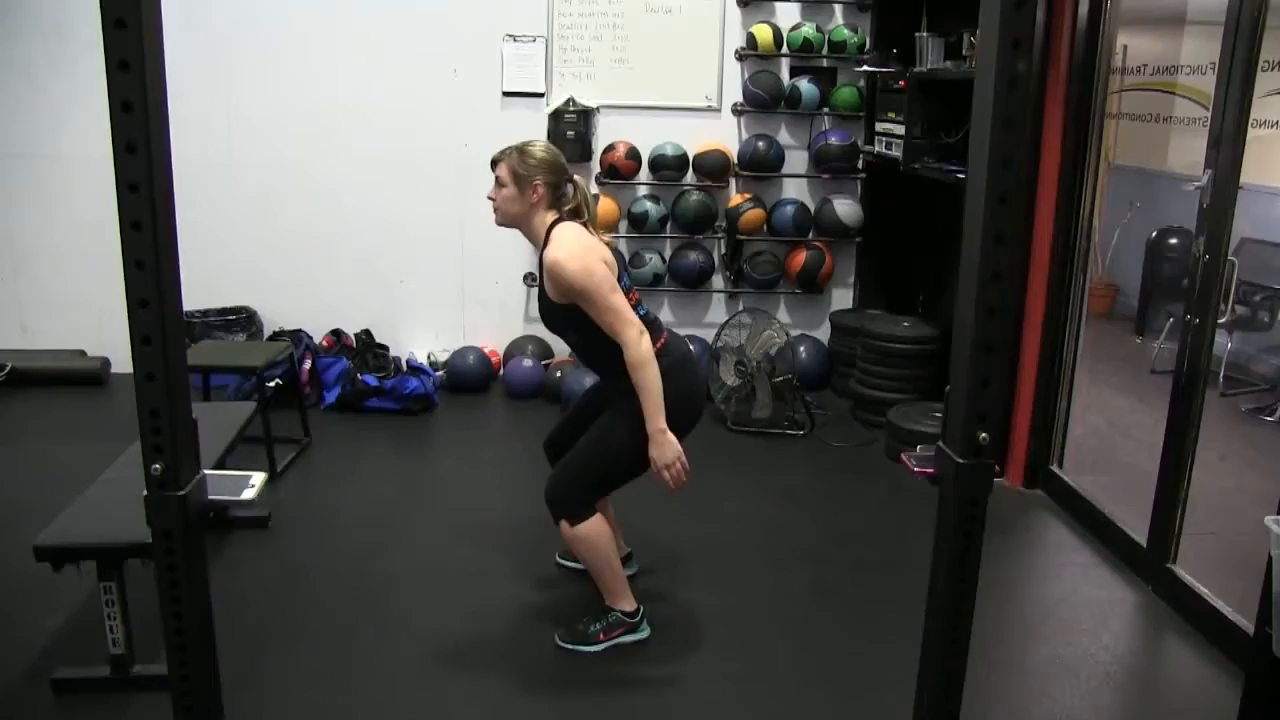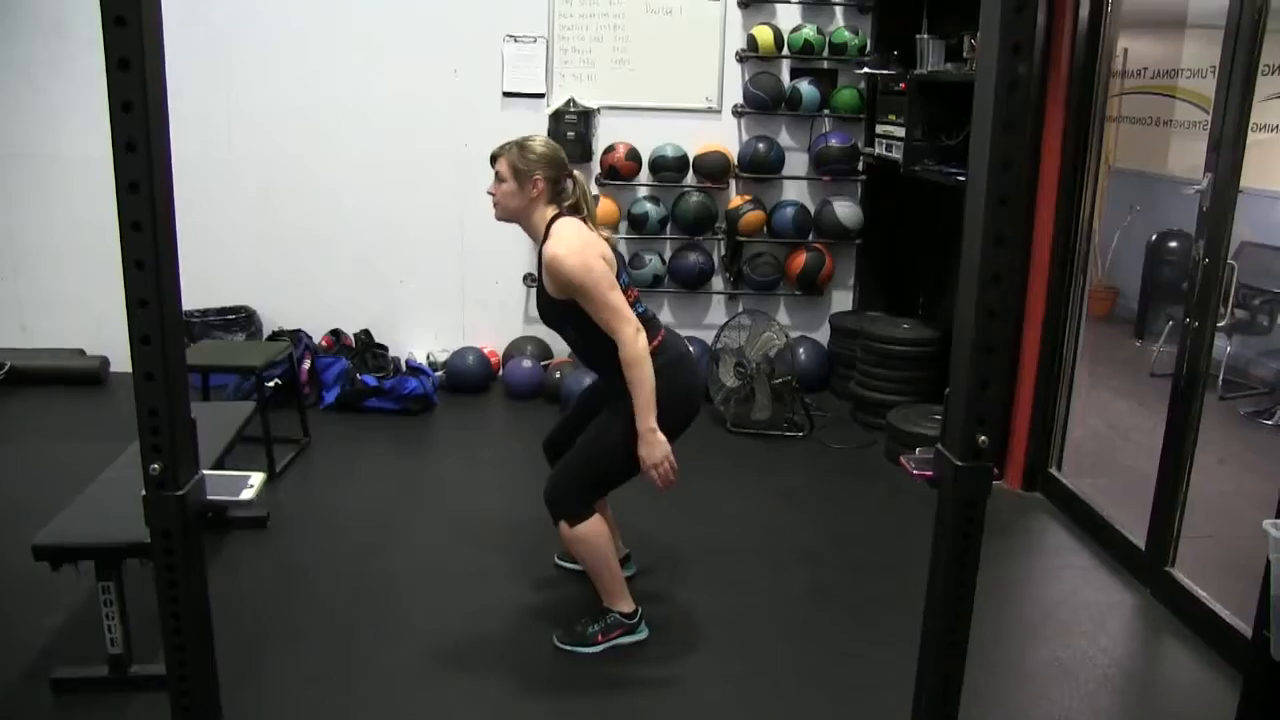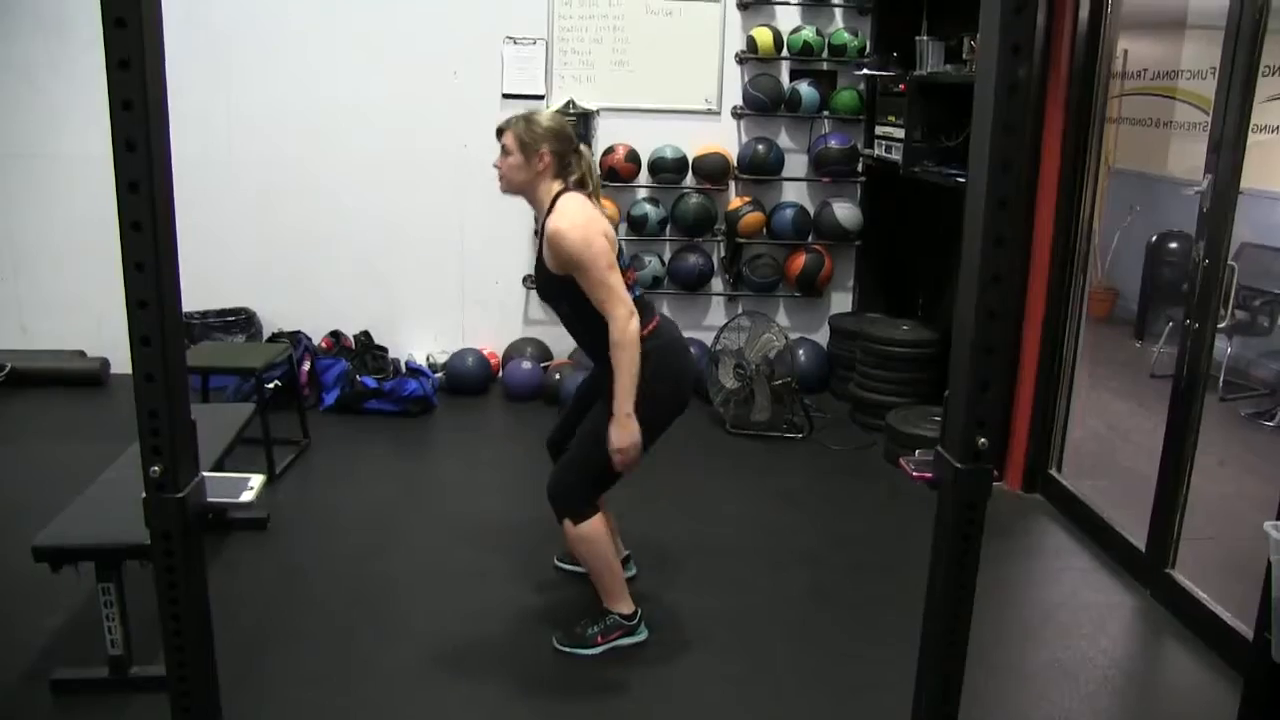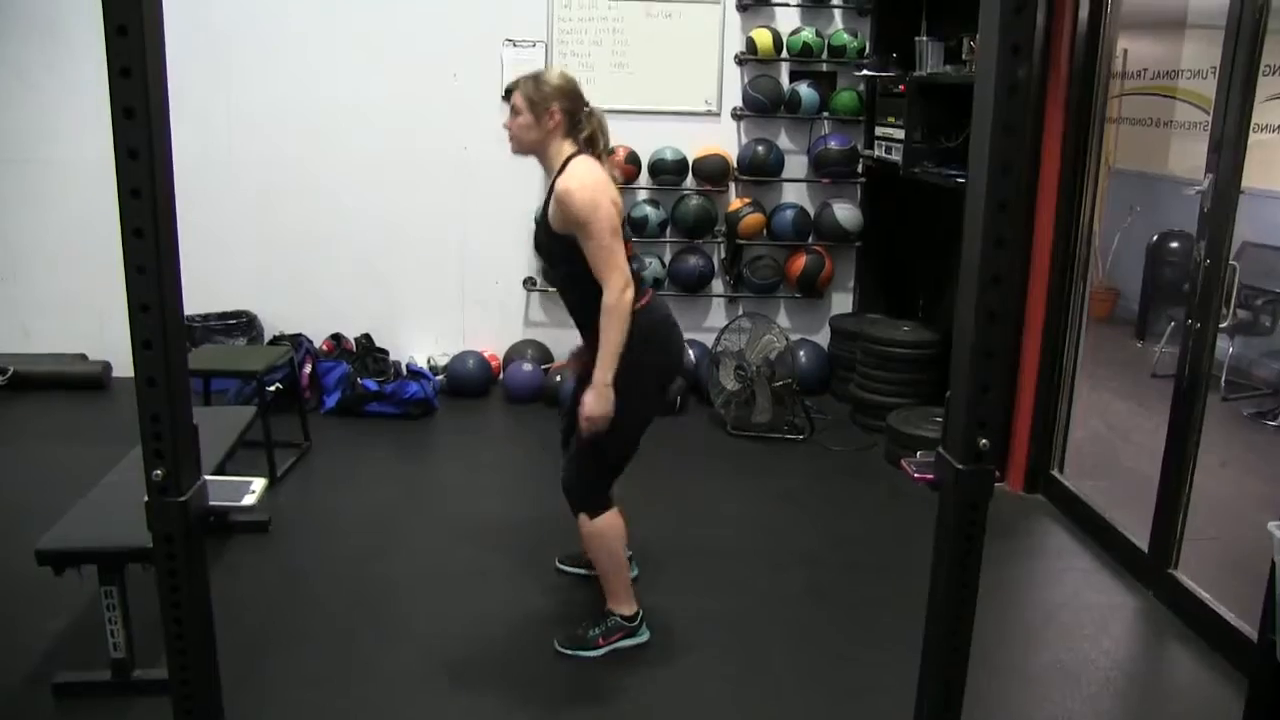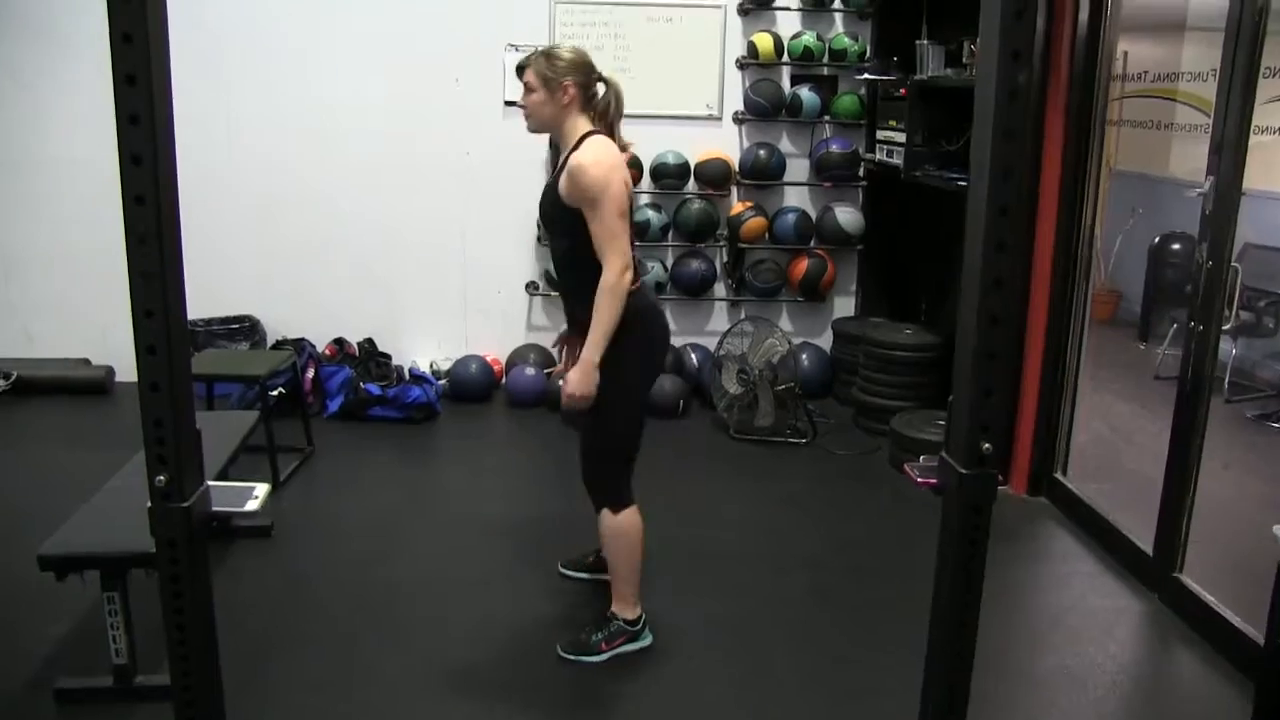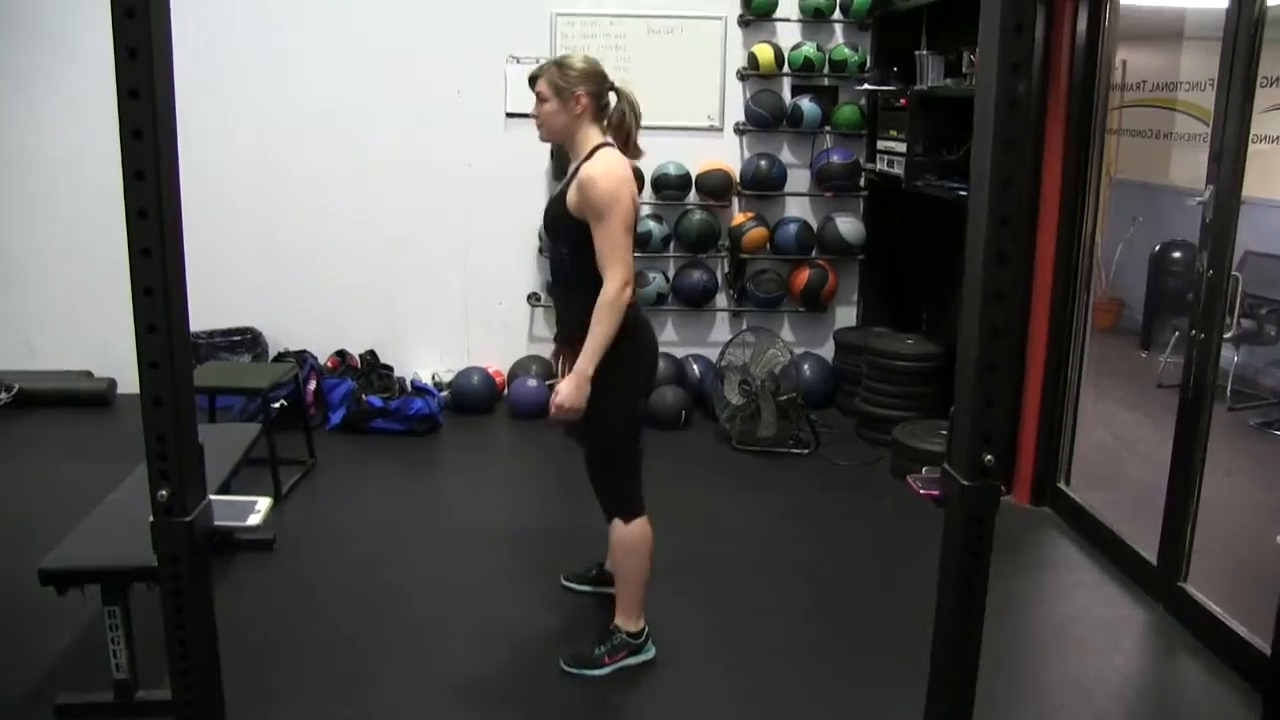
dt=0.1s
person 1, frame 1
left shoulder: (563, 254)
right shoulder: (563, 235)
left elbow: (634, 339)
left wrist: (659, 433)
left hip: (666, 384)
right hip: (647, 374)
left knee: (565, 494)
right knee: (561, 450)
left ankle: (624, 616)
right ankle: (614, 552)
person 1, frame 2
left shoulder: (562, 250)
right shoulder: (562, 231)
left elbow: (631, 337)
left wrist: (648, 433)
left hip: (663, 383)
right hip: (648, 373)
left knee: (565, 495)
right knee: (560, 450)
left ankle: (622, 616)
right ankle: (613, 553)
person 1, frame 3
left shoulder: (566, 223)
right shoulder: (563, 209)
left elbow: (624, 322)
left wrist: (625, 417)
right wrist: (609, 400)
left hip: (653, 370)
right hip: (635, 360)
left knee: (567, 489)
right knee: (564, 449)
left ankle: (622, 616)
right ankle: (609, 552)
person 1, frame 4
left shoulder: (576, 184)
right shoulder: (572, 174)
left elbow: (618, 288)
left wrist: (602, 384)
right wrist: (589, 350)
left hip: (643, 346)
right hip: (628, 338)
left knee: (584, 479)
right knee: (581, 445)
left ankle: (623, 617)
right ankle: (608, 550)
person 1, frame 5
left shoulder: (595, 159)
right shoulder: (580, 152)
left elbow: (618, 270)
left wrist: (589, 362)
right wrist: (575, 331)
left hip: (624, 337)
right hip: (605, 329)
left knee: (608, 473)
right knee: (598, 460)
left ankle: (627, 622)
right ankle: (613, 557)
person 1, frame 6
left shoulder: (604, 171)
right shoulder: (590, 164)
left elbow: (618, 285)
left wrist: (580, 375)
right wrist: (568, 342)
left hip: (613, 351)
right hip: (599, 342)
left knee: (619, 486)
right knee: (605, 471)
left ankle: (630, 634)
right ankle: (617, 568)
